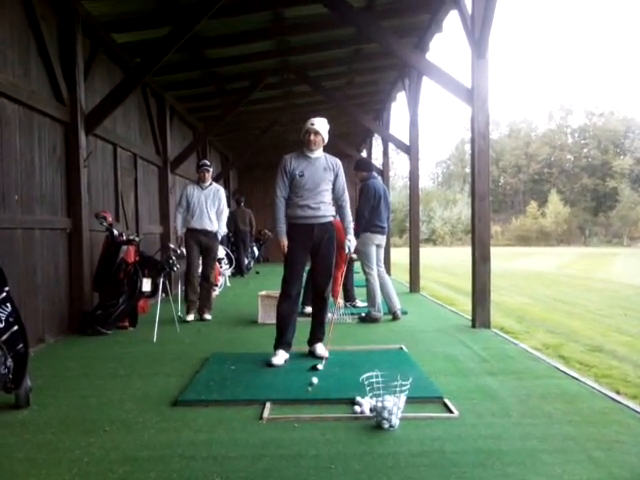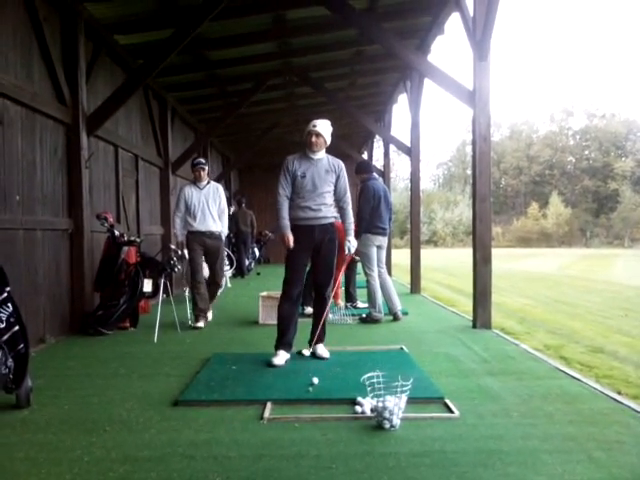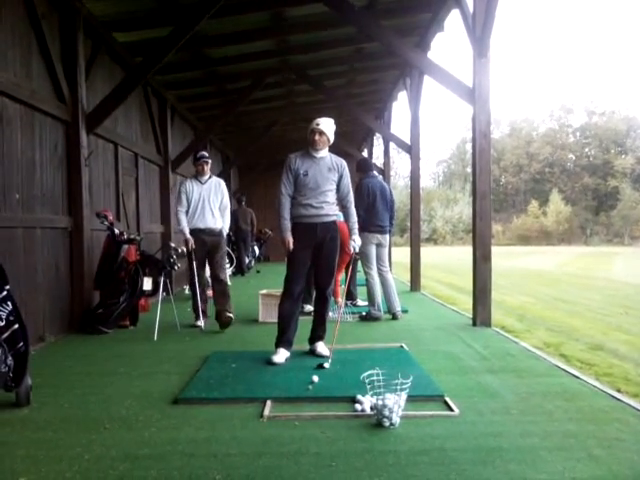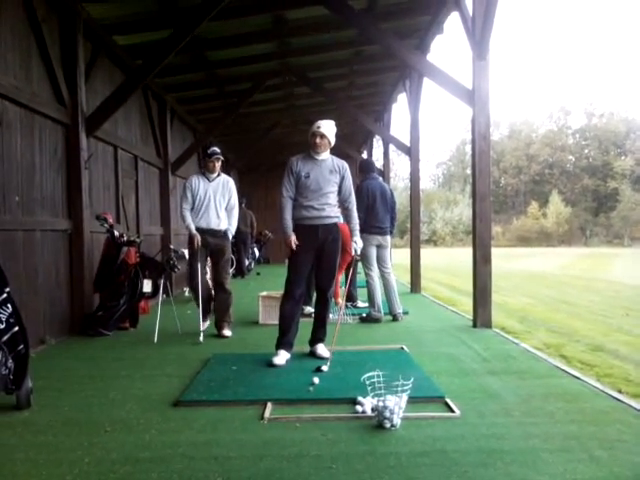
dt=0.4s
person 1, frame 1
left shoulder: (334, 164)
right shoulder: (289, 162)
left elbow: (342, 199)
right elbow: (280, 198)
left wrist: (349, 232)
right wrist: (281, 233)
left hip: (325, 229)
right hip: (298, 229)
left knee: (322, 288)
right knee: (290, 288)
left ankle: (316, 341)
right ankle: (282, 346)
person 1, frame 2
left shoulder: (336, 166)
right shoulder: (292, 163)
left elbow: (344, 201)
right elbow: (283, 197)
left wrist: (350, 233)
right wrist: (285, 229)
left hip: (327, 231)
right hip: (299, 230)
left knee: (323, 289)
right knee: (292, 289)
left ankle: (317, 341)
right ankle: (283, 346)
person 1, frame 3
left shoulder: (339, 164)
right shoulder: (294, 161)
left elbow: (347, 200)
right elbow: (285, 196)
left wrist: (354, 232)
right wrist: (285, 230)
left hip: (329, 229)
right hip: (301, 228)
left knee: (324, 287)
right knee: (293, 287)
left ankle: (317, 340)
right ankle: (283, 344)
person 1, frame 4
left shoulder: (341, 166)
right shoulder: (296, 163)
left elbow: (348, 202)
right elbow: (287, 196)
left wrist: (355, 233)
right wrist: (288, 229)
left hip: (330, 231)
right hip: (303, 230)
left knee: (325, 289)
right knee: (294, 289)
left ankle: (318, 342)
right ankle: (284, 346)
person 2, frame 1
left shoulder: (218, 190)
right shoulder: (189, 189)
left elbow: (223, 214)
right elbow: (180, 211)
left wrist: (219, 234)
right wrist: (179, 232)
left hip: (211, 235)
right hip: (192, 234)
left knee: (208, 274)
right knee: (192, 271)
left ankle: (205, 309)
right ankle: (191, 309)
person 2, frame 2
left shoulder: (217, 189)
right shoulder: (186, 190)
left elbow: (223, 213)
right elbow: (178, 215)
left wrist: (222, 234)
right wrist: (179, 237)
left hip: (215, 236)
right hip: (195, 237)
left knee: (217, 276)
right knee: (197, 276)
left ankle: (206, 304)
right ankle: (200, 315)
person 2, frame 3
left shoulder: (219, 184)
right shoulder: (186, 185)
left elbow: (225, 210)
right elbow: (181, 211)
left wrist: (223, 232)
right wrist: (186, 234)
left hip: (216, 234)
right hip: (195, 235)
left knee: (219, 275)
right knee: (197, 277)
left ankle: (224, 314)
right ankle: (200, 315)
person 2, frame 4
left shoulder: (228, 182)
right shoulder: (193, 181)
left elbow: (233, 210)
right elbow: (185, 208)
left wrist: (229, 234)
right wrist: (192, 231)
left hip: (221, 235)
right hip: (199, 235)
left knee: (222, 281)
right knee: (195, 278)
left ankle: (223, 323)
right ankle: (206, 311)
person 3, frame 1
left shoulder: (368, 185)
right shoulder: (381, 185)
left elbow: (362, 213)
right elbow: (387, 211)
left wrist: (357, 235)
left hip: (368, 234)
right hip: (381, 234)
left knee: (371, 273)
right knee: (380, 271)
left ankle: (375, 313)
right ankle: (395, 308)
person 3, frame 2
left shoulder: (367, 187)
right shoulder: (383, 187)
left elbow: (362, 214)
right elbow: (389, 212)
left wrist: (357, 236)
left hip: (369, 235)
right hip: (383, 235)
left knee: (371, 274)
right knee: (382, 272)
left ankle: (376, 313)
right ankle: (396, 309)
person 3, frame 3
left shoulder: (363, 185)
right shoulder: (384, 185)
left elbow: (359, 212)
right elbow: (392, 210)
left hip: (368, 233)
right hip: (384, 233)
left knee: (371, 272)
right knee: (385, 270)
left ankle: (375, 311)
right ankle: (395, 309)
person 3, frame 4
left shoulder: (363, 187)
right shoulder: (386, 187)
left elbow: (359, 214)
right elbow: (393, 212)
left hip: (369, 235)
right hip: (385, 235)
left knee: (371, 273)
right knee: (387, 271)
left ankle: (376, 313)
right ankle: (396, 311)
